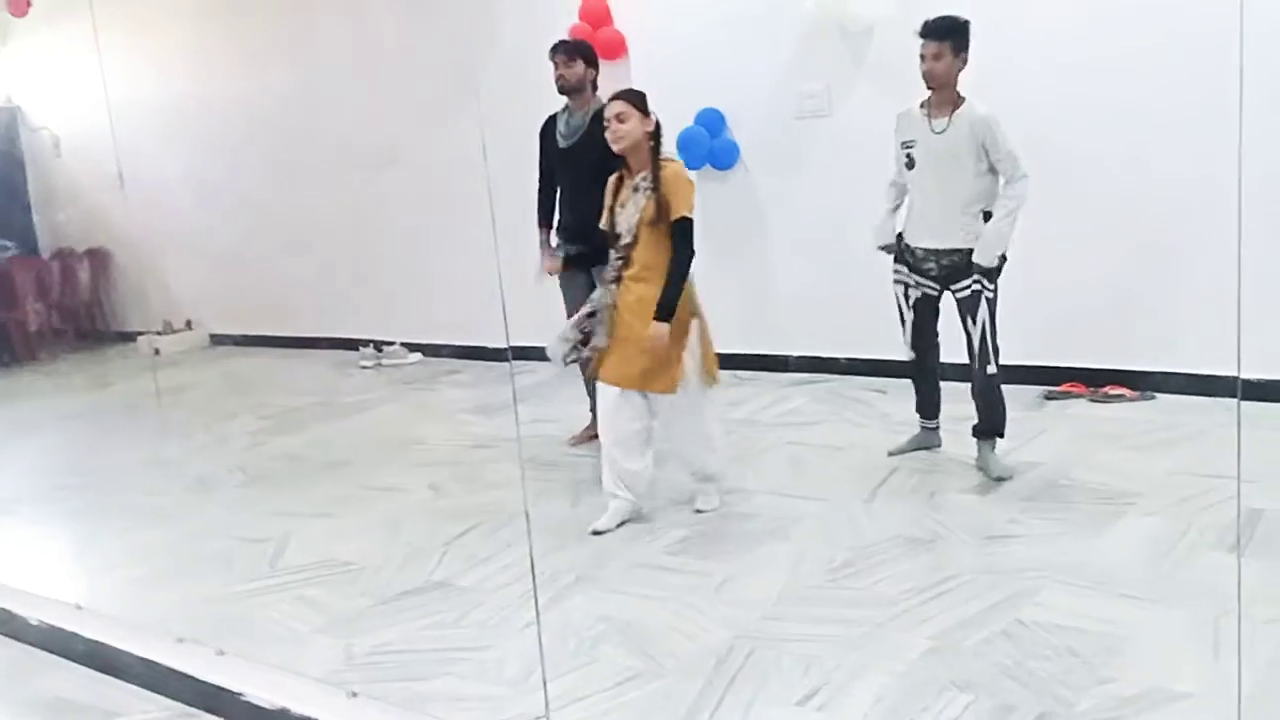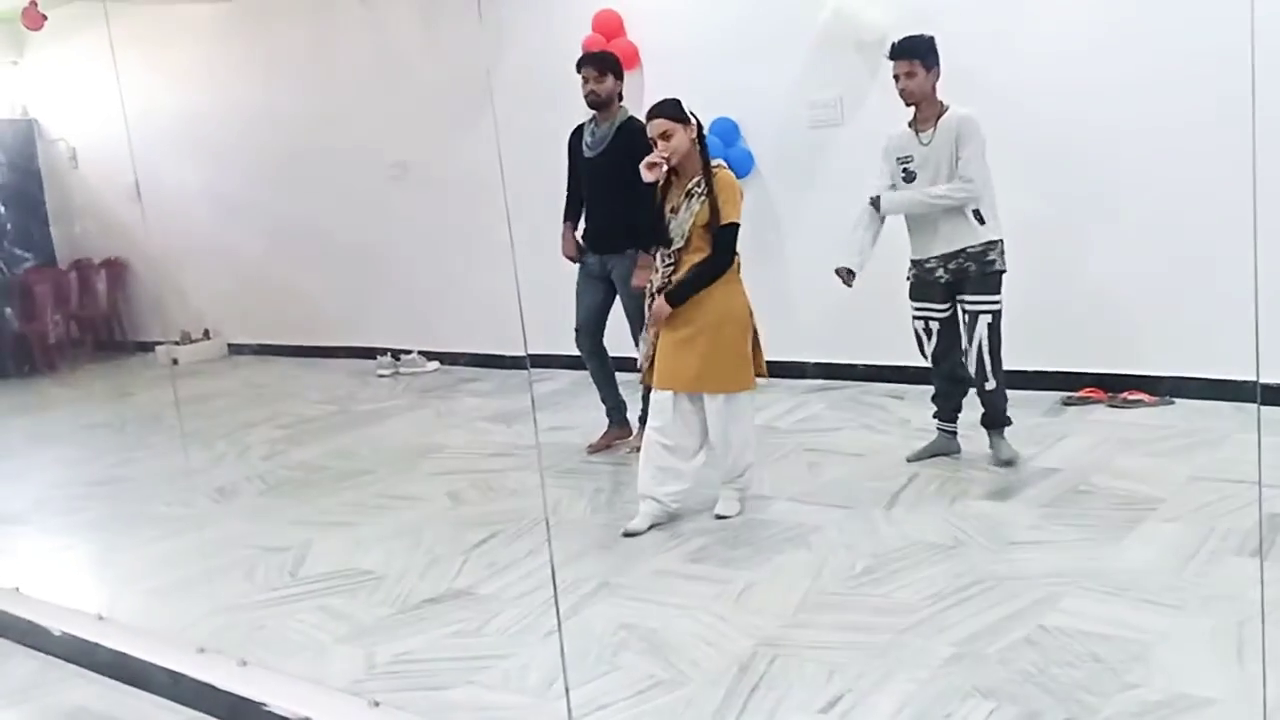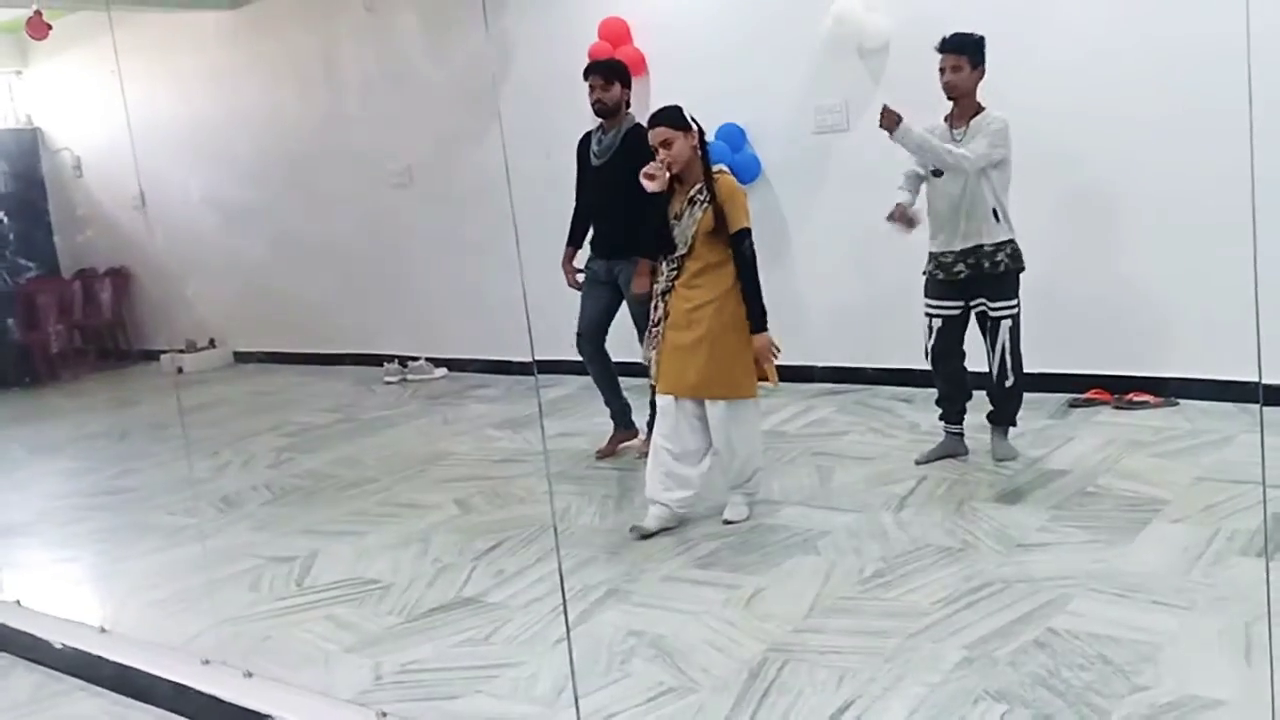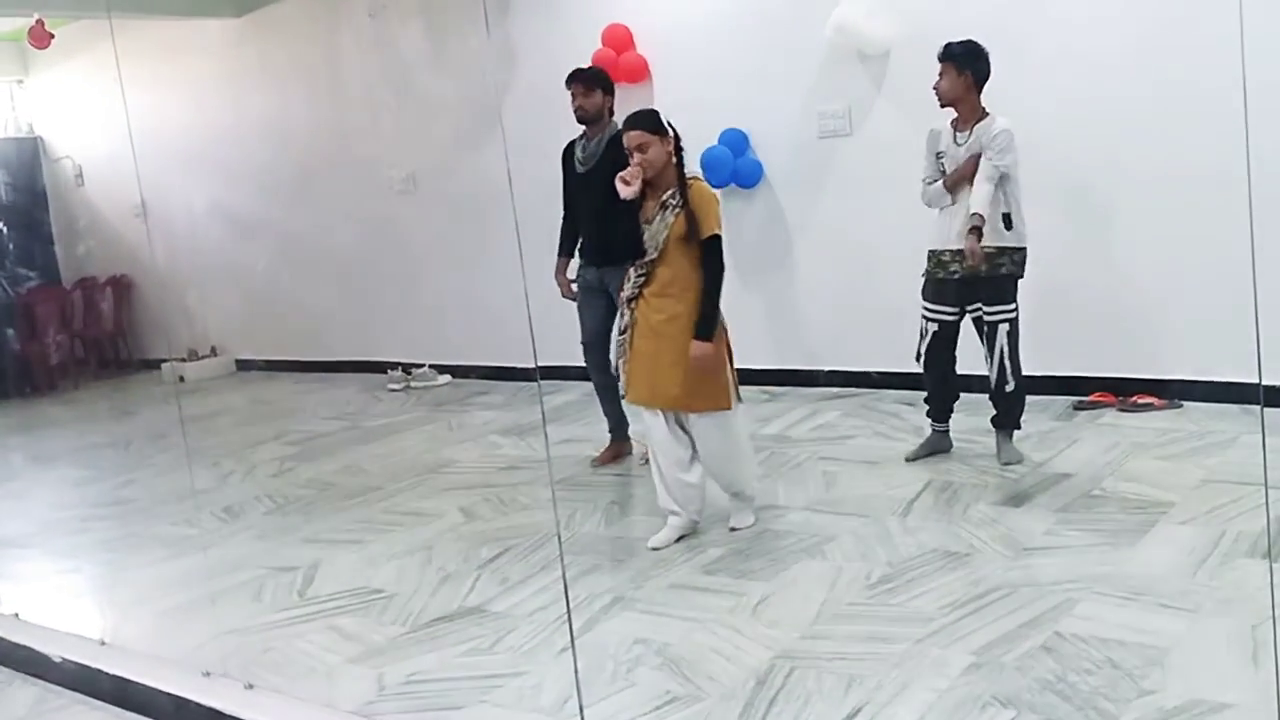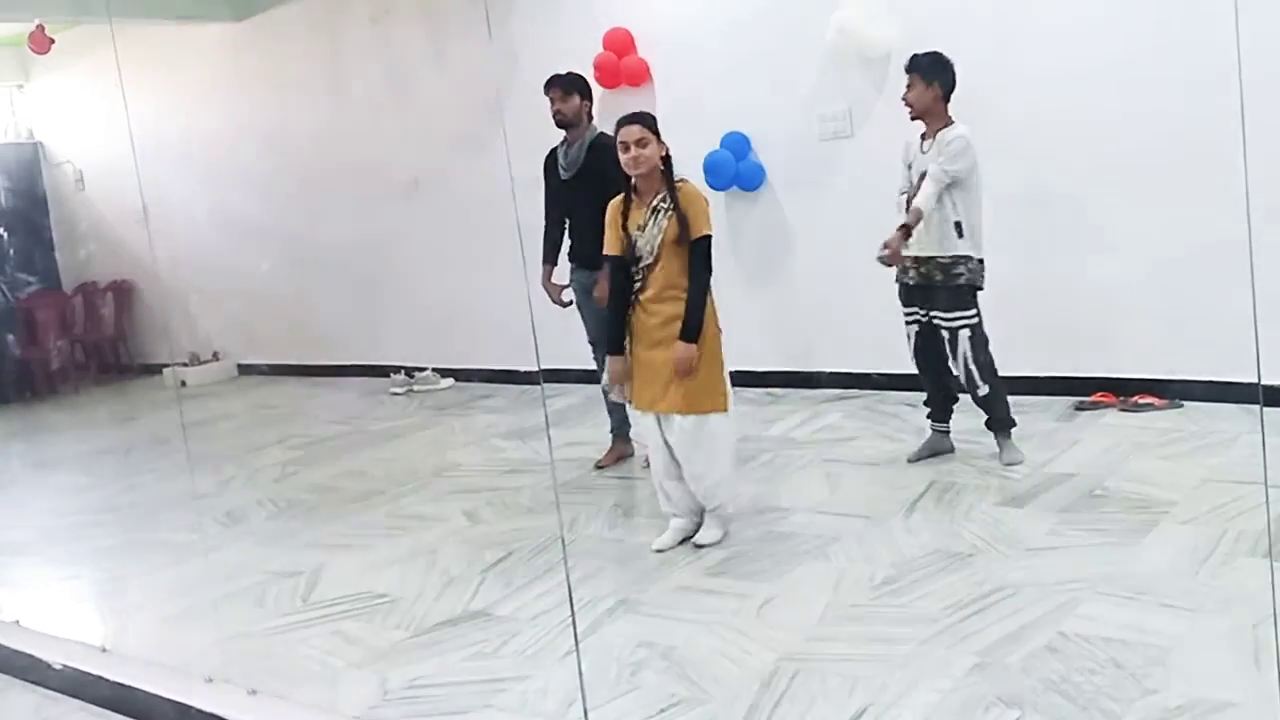
dt=0.5s
person 1, frame 1
left shoulder: (671, 176)
right shoulder: (617, 182)
left elbow: (683, 250)
right elbow: (611, 244)
left wrist: (665, 316)
left hip: (665, 307)
right hip: (624, 304)
left knee: (682, 403)
right knee: (618, 408)
left ankle: (707, 480)
right ankle: (622, 499)
person 1, frame 2
left shoulder: (720, 180)
right shoulder: (664, 185)
left elbow: (722, 256)
left wrist: (672, 298)
right wrist: (646, 187)
left hip: (716, 309)
right hip: (673, 311)
left knee: (725, 404)
right knee: (668, 410)
left ankle: (733, 486)
right ankle: (658, 499)
person 1, frame 3
left shoulder: (723, 187)
right shoulder: (668, 191)
left elbow: (746, 258)
left wrist: (758, 326)
right wrist: (652, 196)
left hip: (721, 314)
right hip: (677, 316)
left knee: (729, 411)
right knee: (675, 413)
left ankle: (742, 492)
right ankle: (667, 503)
person 1, frame 4
left shoulder: (696, 194)
right shoulder: (638, 197)
left elbow: (714, 266)
left wrist: (705, 332)
right wrist: (626, 202)
left hip: (690, 322)
right hip: (648, 326)
left knee: (710, 421)
right knee: (660, 426)
left ankle: (742, 495)
right ankle: (681, 512)
person 1, frame 5
left shoulder: (687, 196)
right shoulder: (618, 209)
left elbow: (701, 270)
right elbow: (617, 279)
left wrist: (690, 335)
right wrist: (615, 347)
left hip: (687, 327)
right hip: (644, 331)
left knee: (694, 426)
right knee: (656, 428)
left ankle: (714, 512)
right ankle: (682, 514)
person 2, frame 1
left shoulder: (979, 123)
right shoulder: (906, 121)
left elbow: (1016, 183)
left wrist: (990, 245)
right wrist: (885, 225)
left hip: (969, 255)
right hip: (914, 251)
left knee: (982, 348)
right knee: (920, 346)
left ankle: (987, 446)
right ankle: (928, 427)
person 2, frame 2
left shoulder: (963, 124)
right shoulder: (896, 144)
left elbow: (969, 189)
right elbow: (879, 205)
left wrist: (899, 200)
right wrist: (855, 260)
left hip: (976, 254)
right hip: (927, 263)
left knee: (982, 352)
right knee: (941, 354)
left ankle: (997, 432)
right ankle: (946, 433)
person 2, frame 3
left shoulder: (994, 127)
right shoulder: (931, 133)
left elbow: (964, 161)
right elbow: (912, 181)
left wrist: (903, 130)
right wrist: (902, 206)
left hip: (993, 255)
right hip: (943, 258)
left knee: (1002, 349)
right knee: (942, 350)
left ankle: (1001, 430)
right ankle: (953, 433)
person 2, frame 4
left shoulder: (998, 132)
right shoulder: (936, 136)
left elbow: (985, 184)
left wrist: (974, 234)
right wrist: (957, 177)
left hip: (994, 258)
right hip: (944, 258)
left knee: (1002, 351)
right knee: (934, 349)
left ankle: (1005, 434)
right ankle: (939, 430)
person 2, frame 5
left shoulder: (957, 139)
right shoulder: (912, 147)
left elbow: (930, 195)
left wrist: (901, 236)
right wrist: (914, 192)
left hip: (954, 265)
right hip: (916, 265)
left knee: (968, 352)
right knee: (926, 353)
left ankle: (1004, 434)
right ankle: (940, 431)
person 3, frame 1
left shoulder: (609, 122)
right shoulder: (551, 127)
right wrist: (546, 241)
left hip: (608, 246)
right hip: (570, 245)
right ankle: (600, 415)
person 3, frame 2
left shoulder: (635, 134)
right shoulder: (578, 137)
left elbow: (651, 198)
left wrist: (646, 260)
right wrist: (568, 230)
left hip: (630, 254)
right hip: (593, 255)
left knee: (645, 340)
right knee: (586, 336)
left ankle: (649, 423)
right ankle: (618, 421)
person 3, frame 3
left shoulder: (642, 141)
right shoulder: (586, 144)
left elbow: (655, 209)
left wrist: (645, 268)
right wrist: (569, 256)
left hip: (636, 261)
right hip: (600, 261)
right knee: (588, 341)
left ankle: (657, 428)
right ankle: (622, 423)
person 3, frame 4
left shoulder: (625, 148)
right shoulder: (571, 153)
left elbow: (640, 214)
right wrist: (562, 267)
left hip: (626, 267)
right hip: (590, 270)
right knee: (594, 353)
right ankle: (618, 437)
person 3, frame 5
left shoulder: (606, 150)
right shoulder: (553, 160)
left wrist: (609, 272)
right wrist: (547, 274)
right hip: (582, 271)
right knee: (602, 353)
right ankle: (620, 438)
